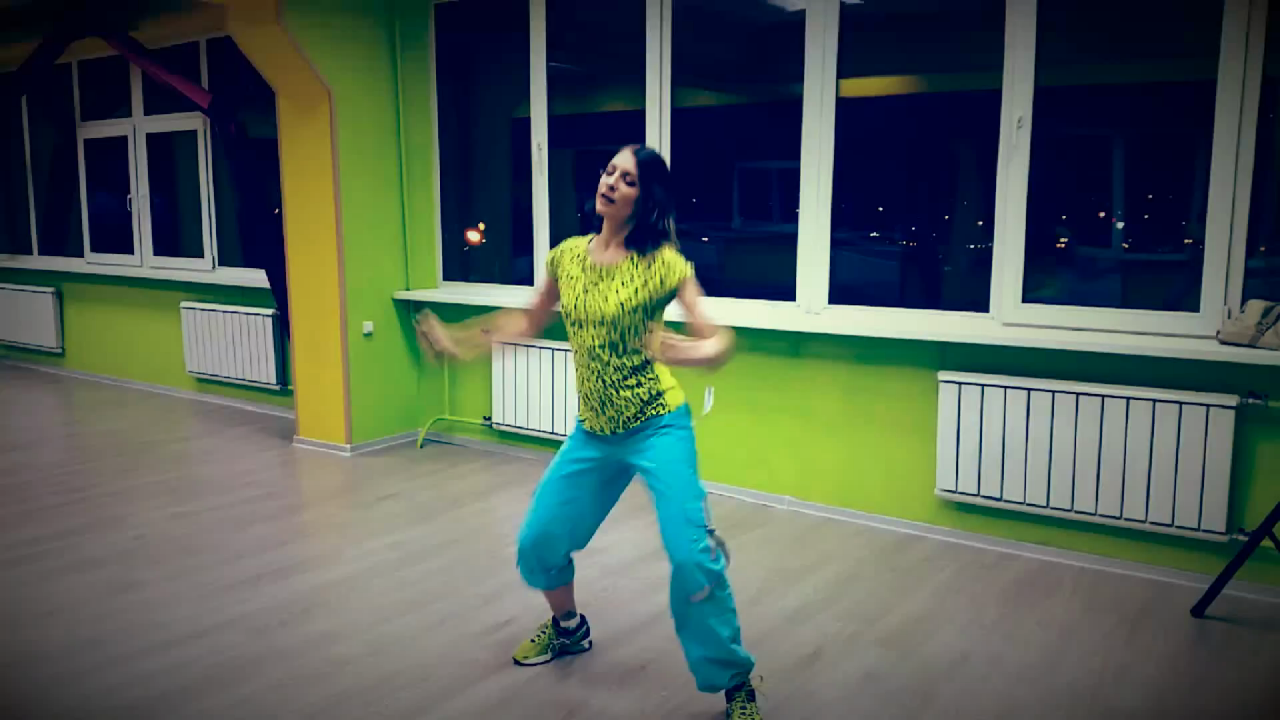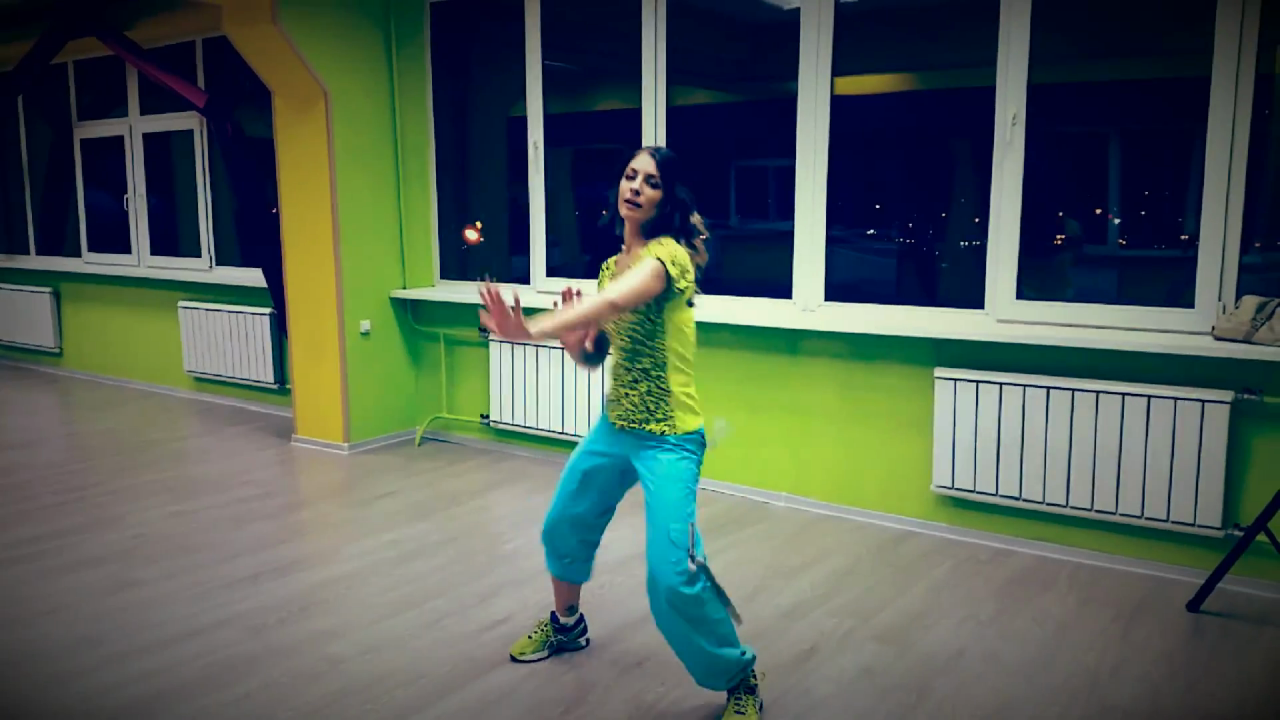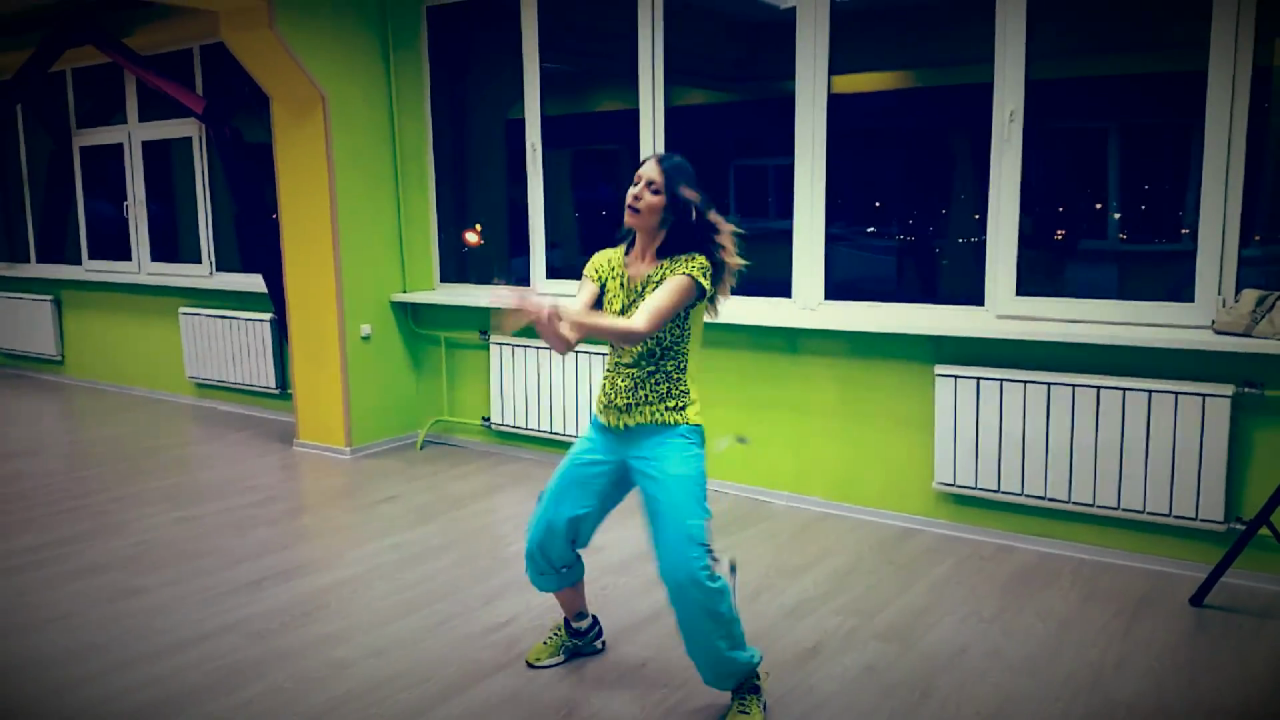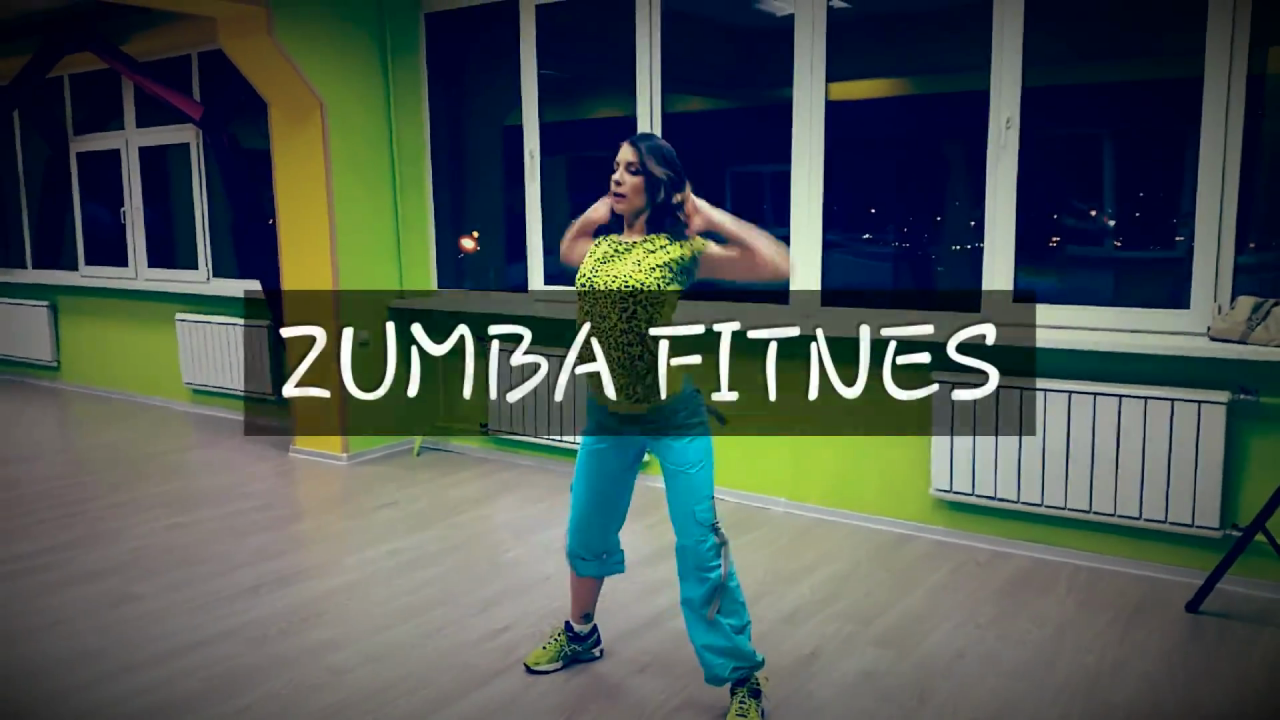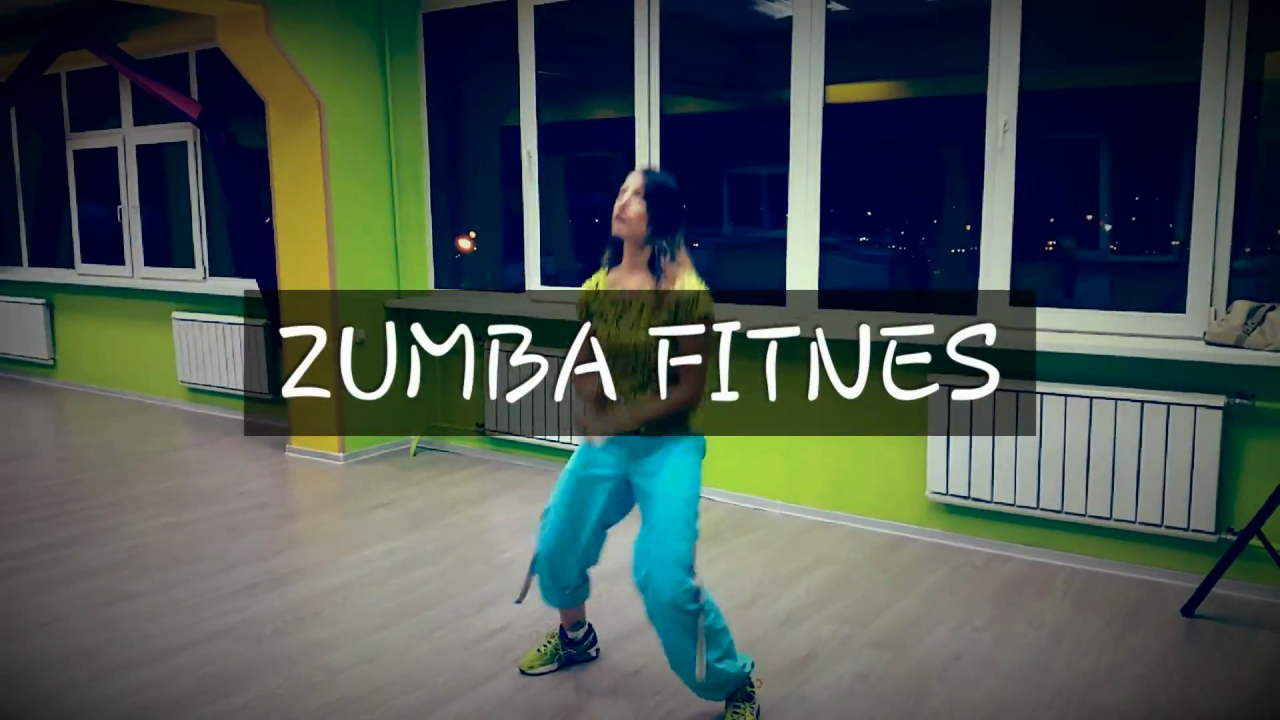
dt=0.5s
person 1, frame 1
left shoulder: (664, 264)
right shoulder: (567, 255)
left elbow: (720, 345)
right elbow: (529, 322)
left wrist: (682, 350)
right wrist: (460, 341)
left hip: (657, 427)
right hip: (594, 433)
left knee: (691, 555)
right knee: (539, 542)
right ankle: (568, 626)
person 1, frame 2
left shoulder: (669, 254)
right shoulder: (614, 265)
left elbow: (610, 304)
right elbow: (592, 356)
left wrist: (530, 330)
right wrist: (578, 339)
left hip: (669, 438)
right hip: (615, 429)
left knee: (671, 573)
right knee: (564, 527)
right ankle: (567, 624)
person 1, frame 3
left shoulder: (691, 267)
right shoulder: (606, 263)
left elbow: (636, 329)
right elbow: (566, 334)
left wrist: (564, 313)
right wrist: (546, 320)
left hip: (668, 437)
right hip: (604, 431)
left knee: (686, 568)
right knee: (544, 541)
right ankle: (580, 628)
person 1, frame 4
left shoulder: (681, 246)
right shoulder: (604, 243)
left elbow: (777, 267)
right elbow: (568, 248)
left wrist: (709, 213)
right wrist: (600, 209)
left hip: (673, 413)
right hip: (606, 412)
left knee: (698, 542)
right knee: (589, 530)
right ankle: (580, 633)
person 1, frame 5
left shoulder: (685, 292)
right shoulder: (596, 287)
left elbow: (689, 387)
right elbow: (588, 365)
left wrist: (623, 418)
right wrist: (588, 405)
left hip: (668, 445)
right hip: (605, 441)
left knee: (660, 577)
right knee: (555, 552)
right ankle: (574, 636)
